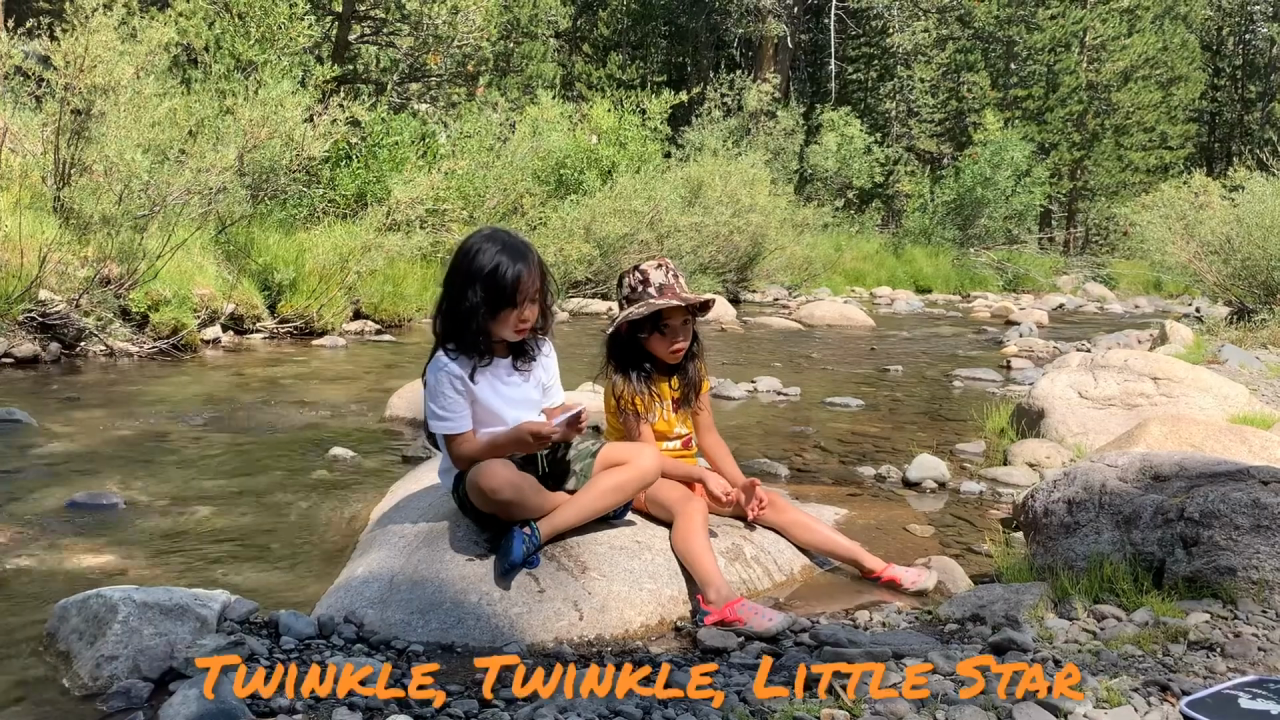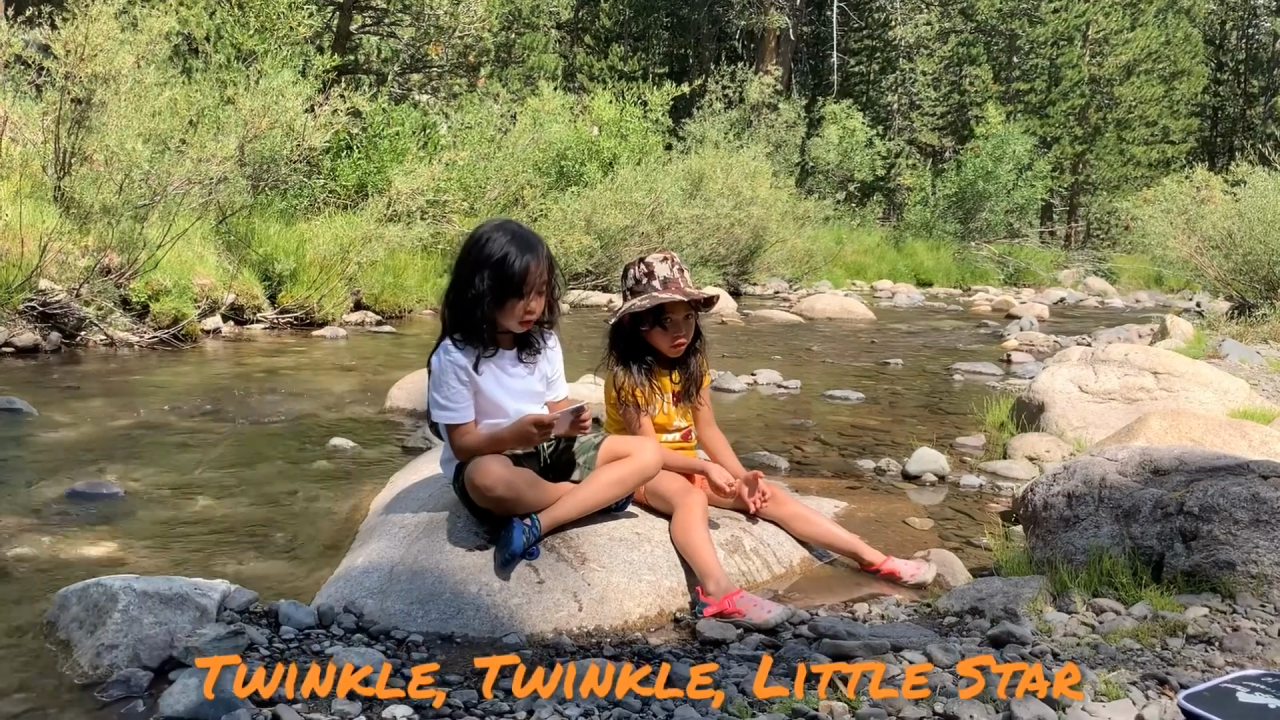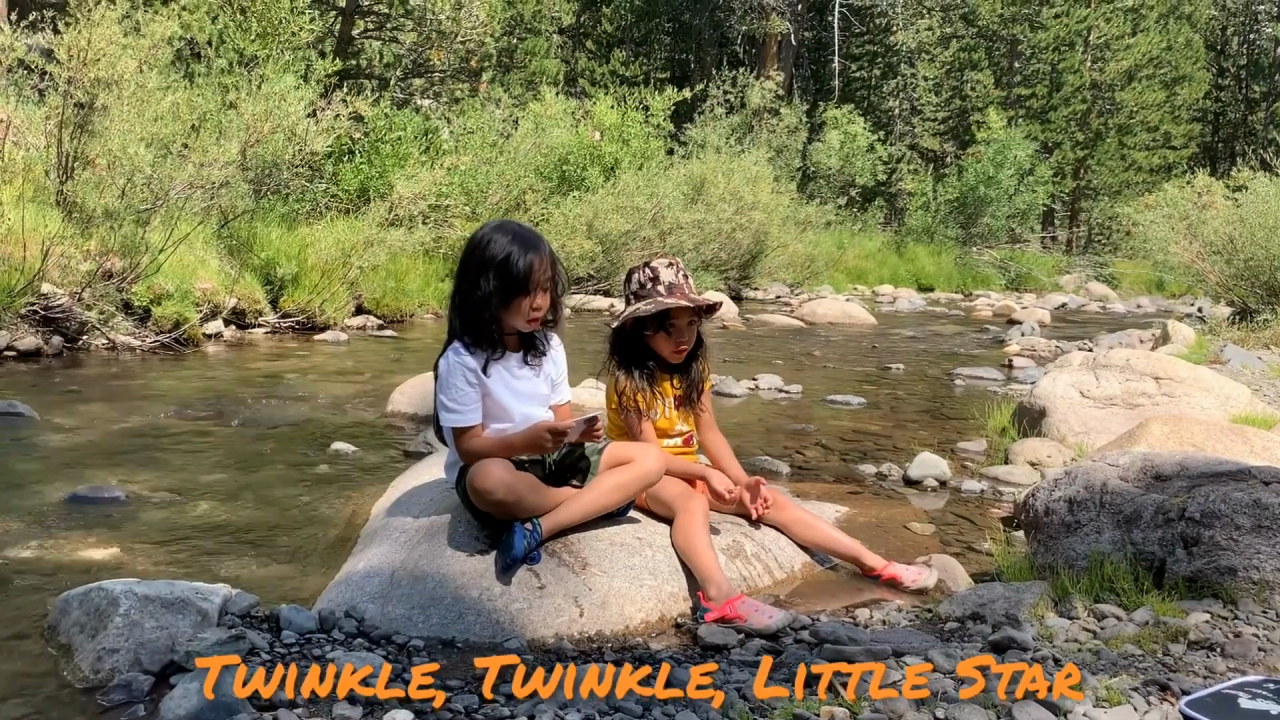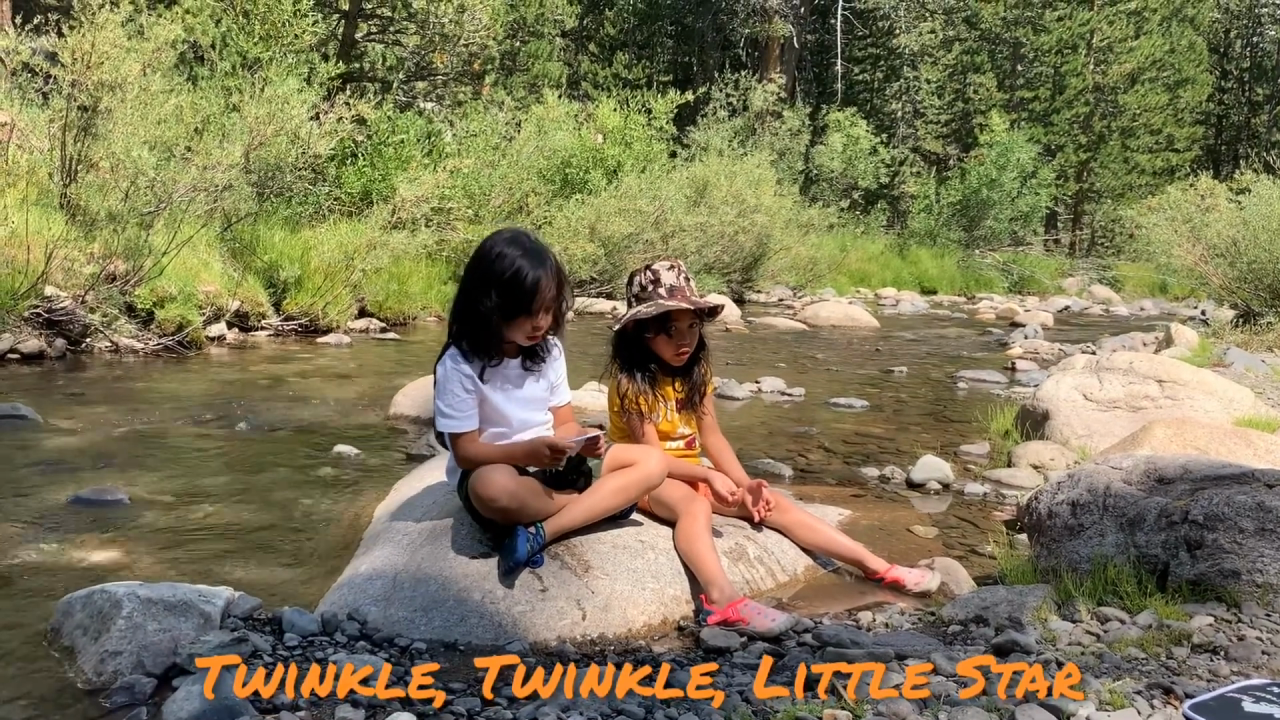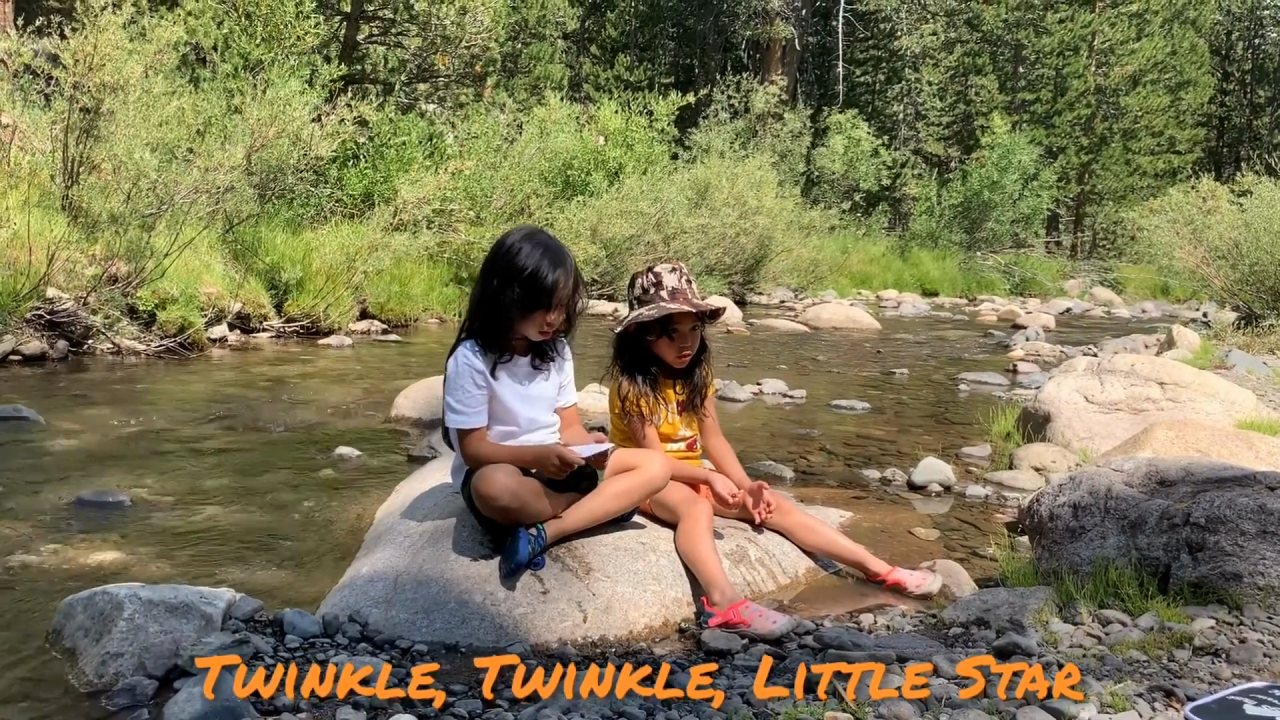
dt=1s
person 1, frame 1
left shoulder: (690, 372)
right shoulder: (627, 382)
left elbow: (708, 437)
left wrist: (741, 483)
right wrist: (704, 476)
left hip: (687, 473)
left knee: (770, 503)
right knee: (692, 505)
left ankle: (873, 566)
right ankle: (719, 600)
person 1, frame 2
left shoulder: (691, 365)
right shoulder: (627, 375)
left elbow: (708, 431)
left wrist: (741, 476)
right wrist: (706, 468)
left hip: (688, 466)
left knee: (769, 495)
right knee: (691, 498)
left ankle: (873, 559)
right ankle: (719, 591)
person 1, frame 3
left shoulder: (692, 369)
right shoulder: (629, 378)
left elbow: (709, 433)
left wrist: (743, 481)
right wrist: (706, 474)
left hip: (688, 470)
left knee: (771, 500)
right knee: (691, 502)
left ankle: (873, 563)
right ankle: (720, 596)
person 1, frame 4
left shoulder: (694, 373)
right shoulder: (631, 382)
left elbow: (712, 438)
left wrist: (745, 483)
right wrist: (709, 476)
left hip: (692, 473)
left knee: (773, 504)
right knee: (694, 506)
left ankle: (877, 567)
right ankle: (722, 600)
person 1, frame 5
left shoulder: (696, 375)
right shoulder: (632, 384)
left elbow: (714, 441)
left wrist: (746, 485)
right wrist: (710, 477)
left hip: (694, 476)
left knee: (775, 506)
right knee: (696, 508)
left ankle: (879, 569)
right ankle: (724, 603)
person 2, frame 1
left shoulder: (539, 348)
right shoulder: (450, 367)
left elbow: (554, 423)
right elbow: (462, 456)
left wrist: (566, 427)
right wrist: (510, 442)
left hip: (546, 458)
right hip: (486, 471)
left knee: (646, 460)
right knee: (493, 479)
left ankle: (537, 532)
right ankle: (599, 500)
person 2, frame 2
left shoulder: (544, 342)
right shoulder: (455, 357)
left elbow: (557, 412)
right elbow: (463, 445)
left wrist: (570, 423)
right wrist: (512, 436)
left hip: (549, 451)
right hip: (492, 460)
left knee: (647, 454)
right knee: (487, 479)
left ankle: (538, 523)
right ankle: (598, 492)
person 2, frame 3
left shoulder: (548, 345)
right shoulder: (462, 360)
left elbow: (562, 417)
right elbow: (469, 447)
left wrist: (579, 430)
right wrist: (524, 442)
left hip: (552, 458)
right hip: (498, 465)
left knee: (650, 460)
right knee: (489, 481)
left ankle: (538, 528)
right ankle: (601, 498)
person 2, frame 4
left shoulder: (549, 350)
right shoulder: (460, 365)
left elbow: (564, 423)
right elbow: (465, 452)
left wrist: (581, 440)
right wrist: (525, 452)
left hip: (552, 465)
right hip: (497, 471)
left knee: (651, 462)
right knee: (493, 488)
left ankle: (542, 532)
right ankle: (604, 500)
person 2, frame 5
left shoulder: (557, 351)
right shoulder: (471, 360)
left elbow: (569, 426)
right elbow: (473, 450)
left wrist: (587, 444)
right wrist: (536, 456)
left hip: (556, 470)
right hip: (502, 473)
left knee: (655, 467)
right knee: (495, 487)
left ankle: (543, 534)
right ankle: (607, 503)
